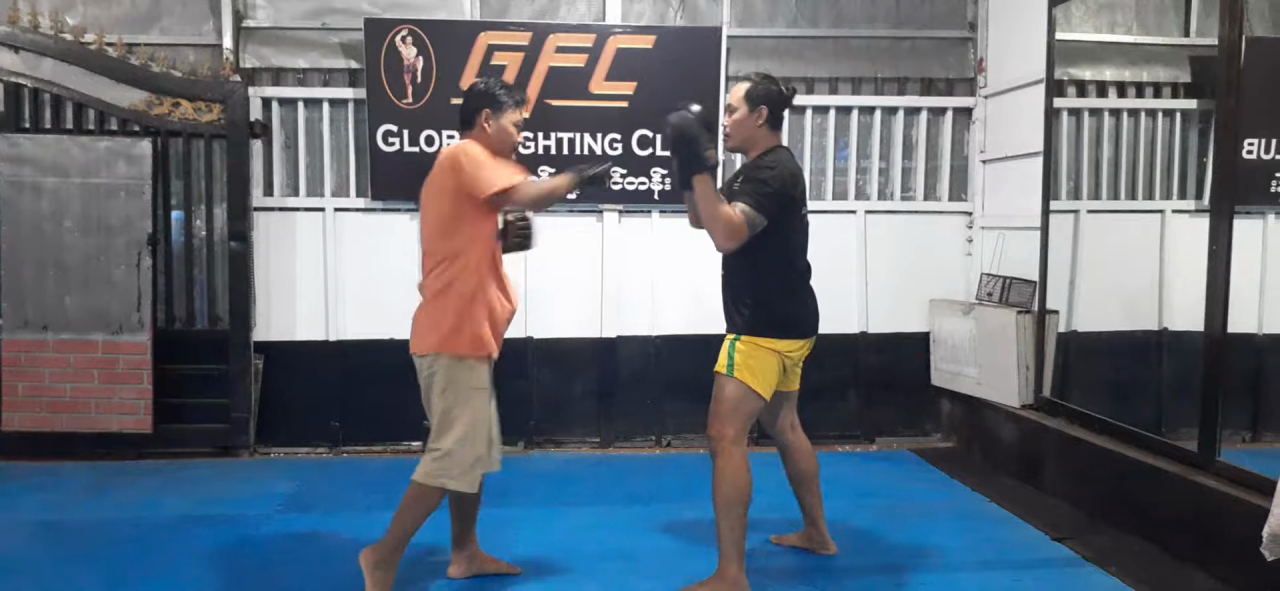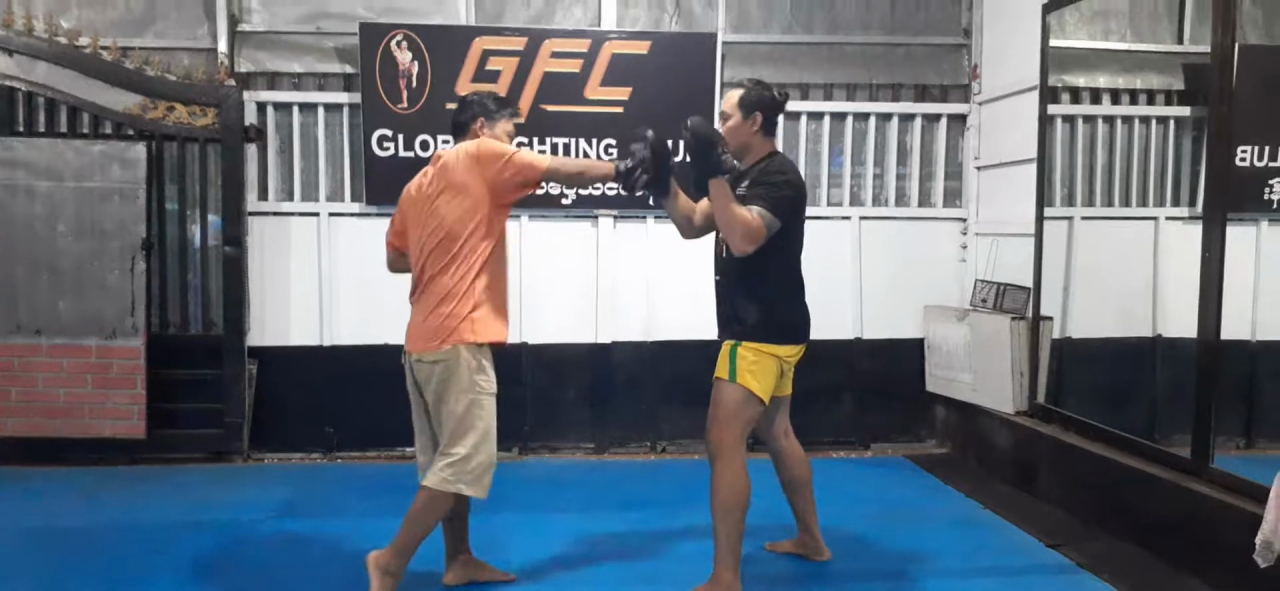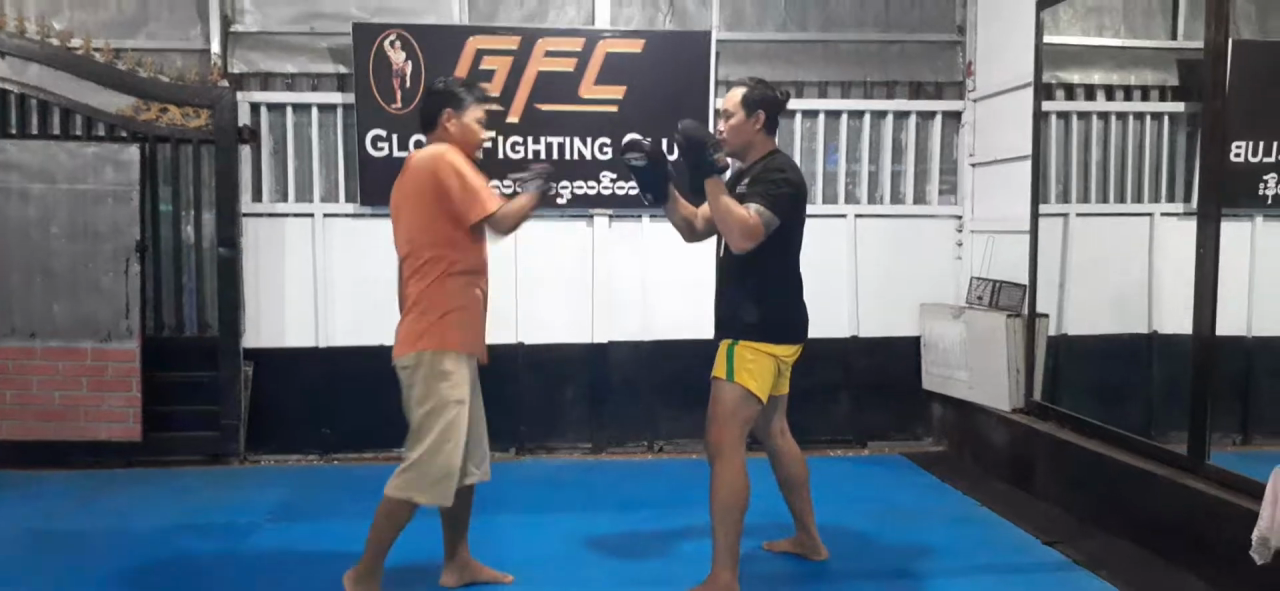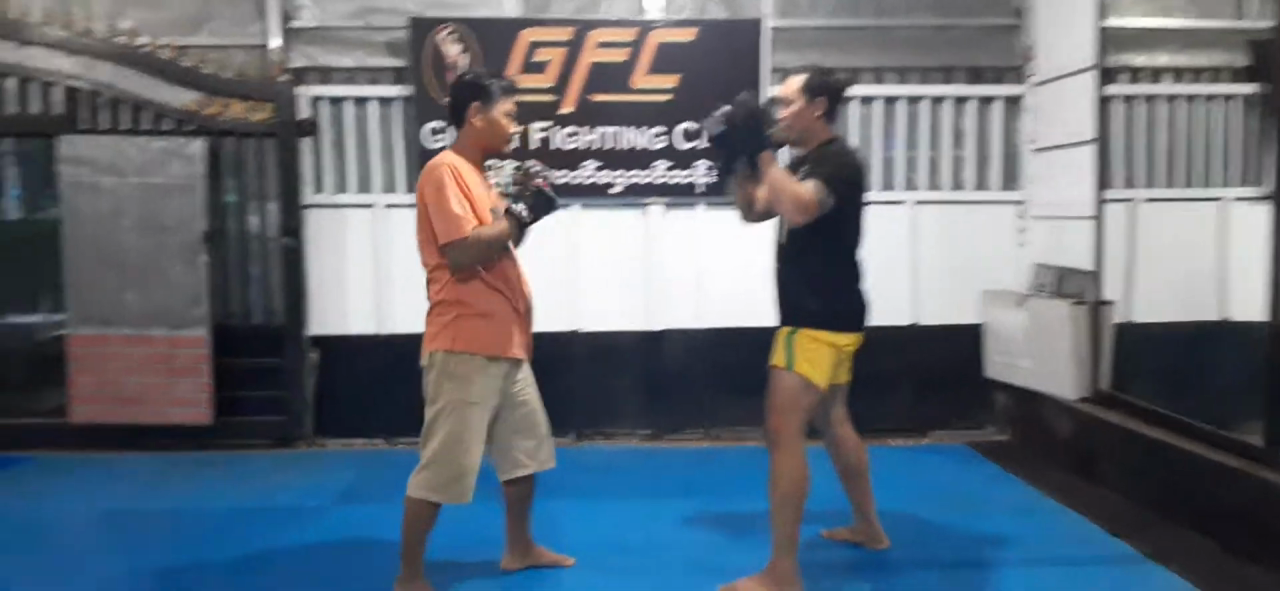
dt=0.2s
person 1, frame 1
left shoulder: (773, 172)
right shoulder: (760, 168)
left elbow: (726, 235)
right elbow: (705, 218)
left wrist: (697, 168)
right wrist: (693, 172)
left hip: (766, 327)
right hip: (782, 322)
left knee: (725, 436)
right knee: (783, 426)
right ankle: (817, 533)
person 1, frame 2
left shoulder: (779, 177)
right shoulder: (745, 176)
left elbow: (743, 240)
right elbow: (692, 225)
left wrist: (714, 173)
left hip: (763, 332)
right hip: (769, 329)
left knee: (724, 442)
right knee: (776, 432)
right ankle: (811, 539)
person 1, frame 3
left shoulder: (779, 174)
right shoulder: (745, 175)
left elbow: (742, 237)
right elbow: (697, 228)
left wrist: (707, 175)
right wrist: (661, 185)
left hip: (761, 331)
right hip: (761, 329)
left knee: (723, 443)
right knee: (772, 432)
right ankle: (808, 539)
person 1, frame 4
left shoulder: (837, 161)
right shoulder: (806, 161)
left elbow: (794, 212)
right elbow: (755, 209)
left wrist: (765, 152)
right wrist: (739, 165)
left hip: (821, 319)
right hip: (820, 315)
left knee: (783, 431)
right knee: (832, 420)
right ankle: (869, 527)
person 2, frame 1
left shoulder: (469, 166)
right shoulder: (465, 156)
right elbow: (529, 195)
right wrist: (580, 174)
left hip: (468, 336)
right hip: (454, 336)
left knee: (478, 449)
right knee: (454, 454)
person 2, frame 2
left shoulder: (419, 183)
right shoulder: (481, 157)
left elbow: (396, 259)
right elbow: (563, 170)
right wrist: (622, 167)
left hip: (427, 339)
right hip: (458, 339)
left knee: (452, 456)
right knee: (464, 459)
person 2, frame 3
left shoulder: (416, 175)
right shoulder: (442, 161)
right elbow: (502, 220)
left wrist: (465, 229)
right wrist: (534, 186)
left hip: (449, 342)
right hip: (437, 343)
left knee: (466, 457)
right knee: (431, 463)
person 2, frame 4
left shoulder: (473, 172)
right shoulder: (445, 169)
right elbow: (464, 254)
left wrist: (519, 212)
right wrist: (516, 214)
left hip: (502, 342)
right hip: (463, 345)
left knee: (527, 446)
right knee: (445, 464)
left ankle: (520, 546)
